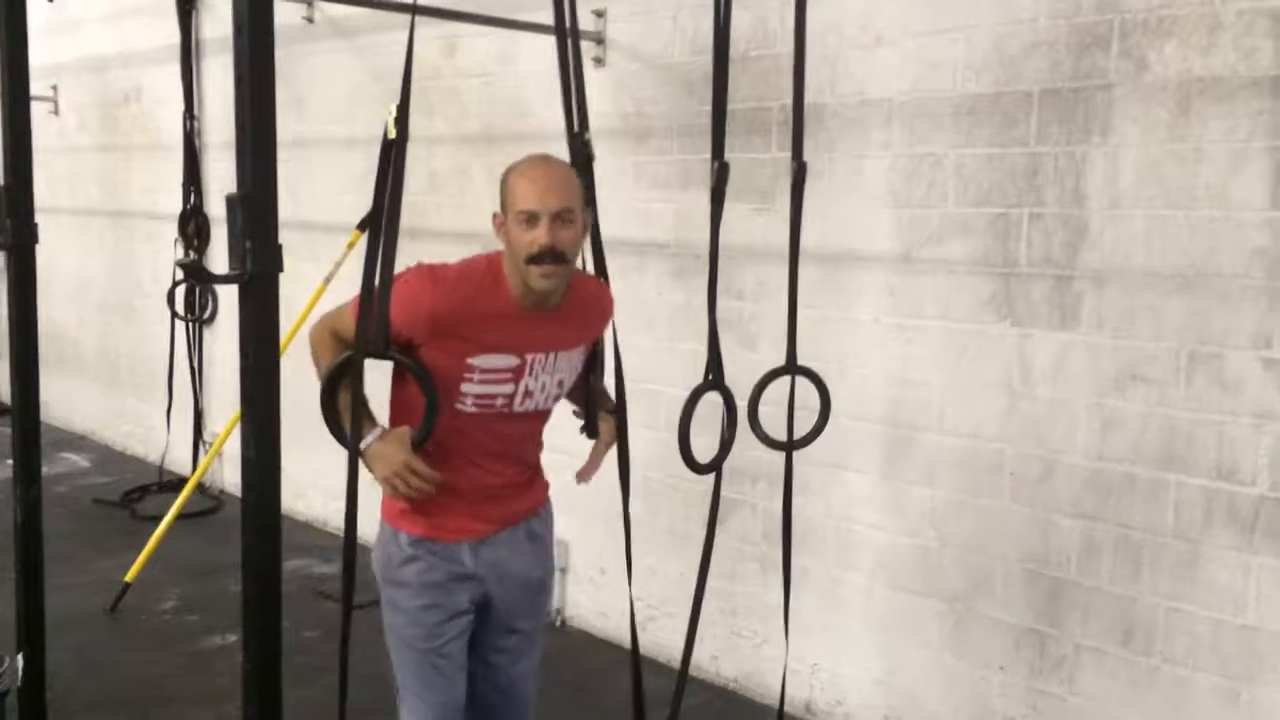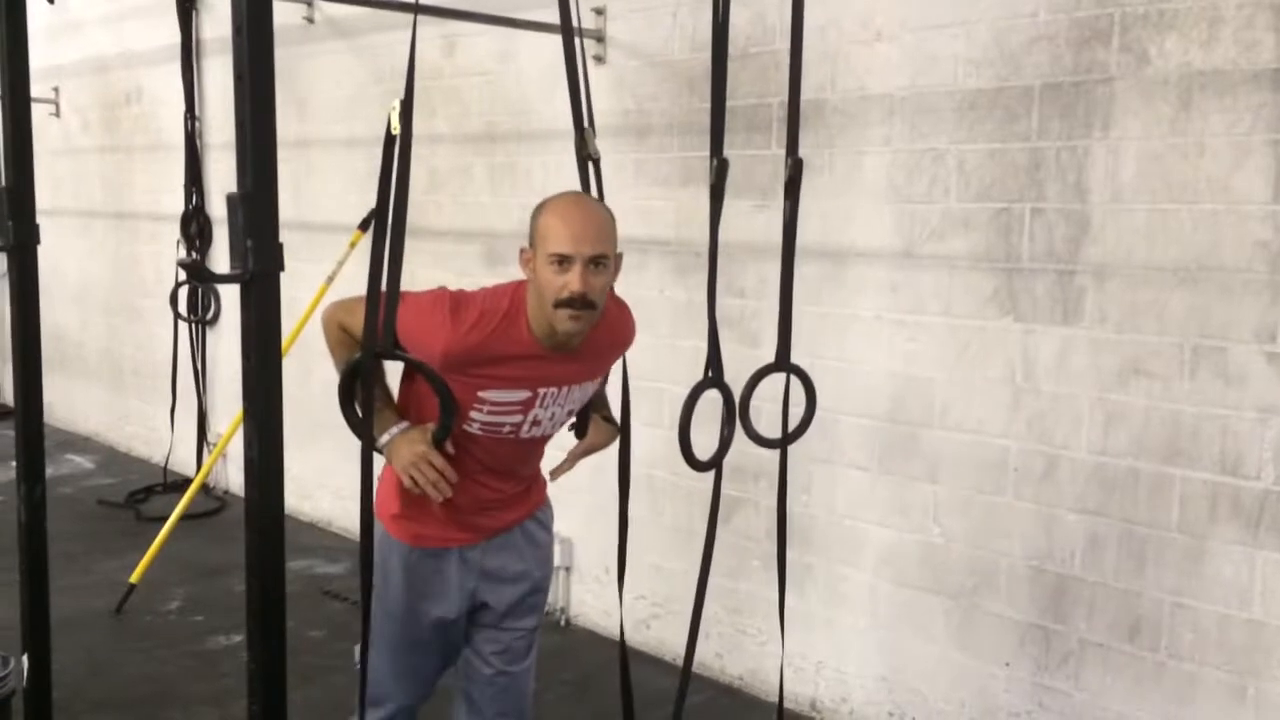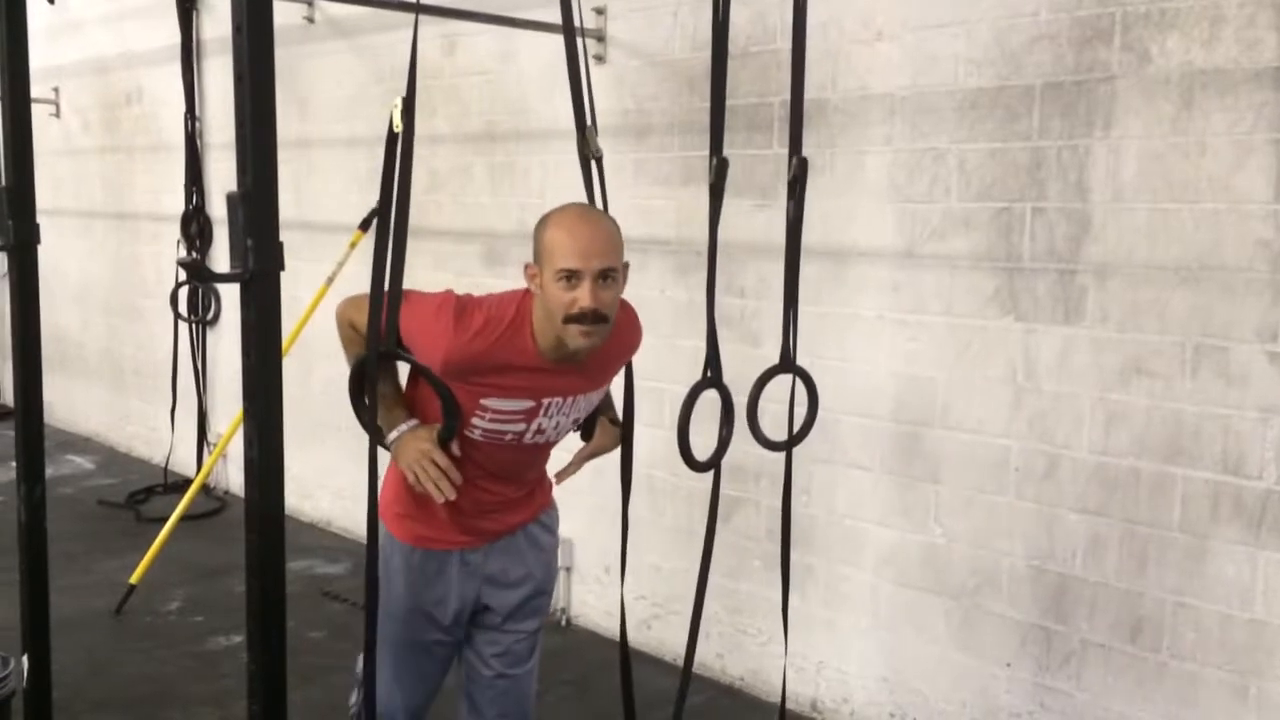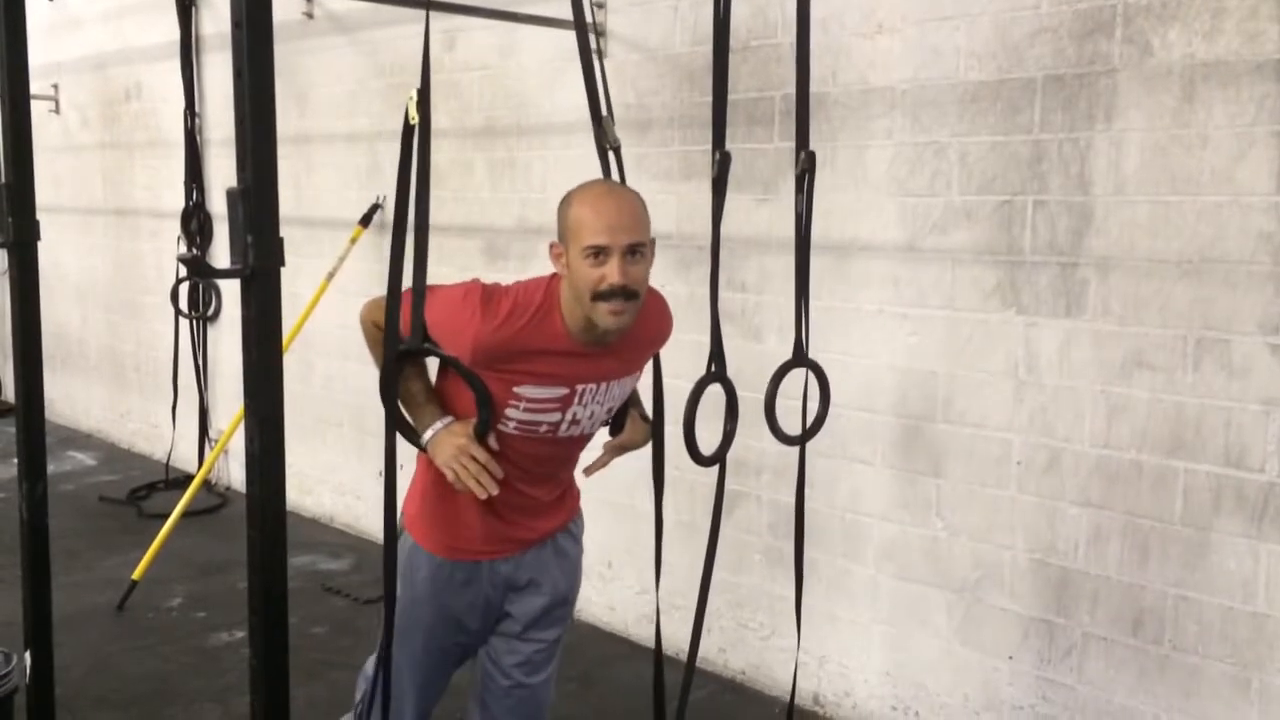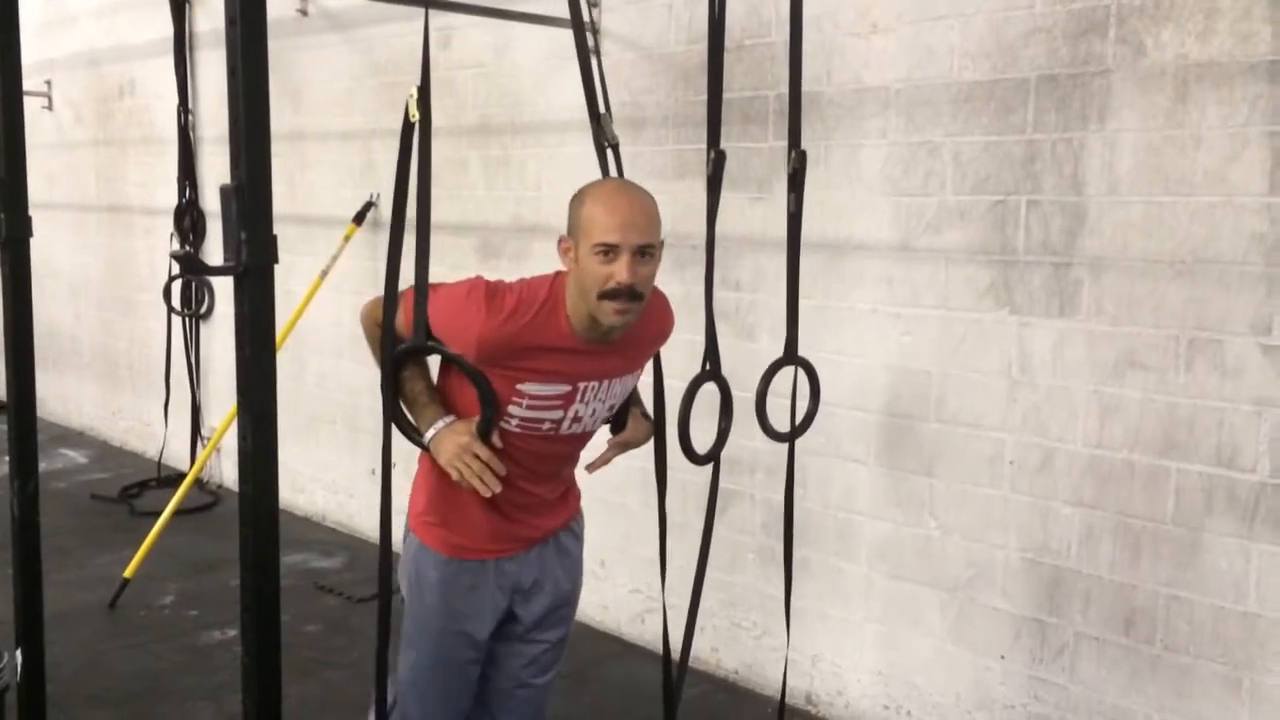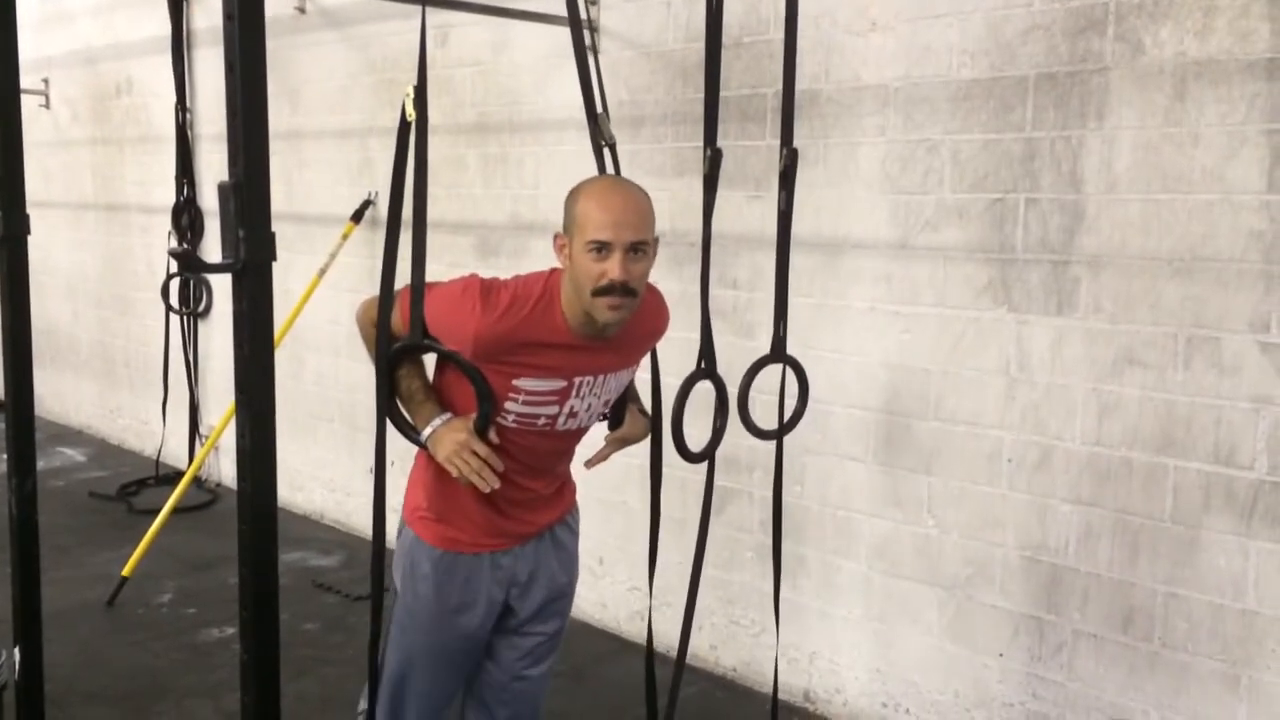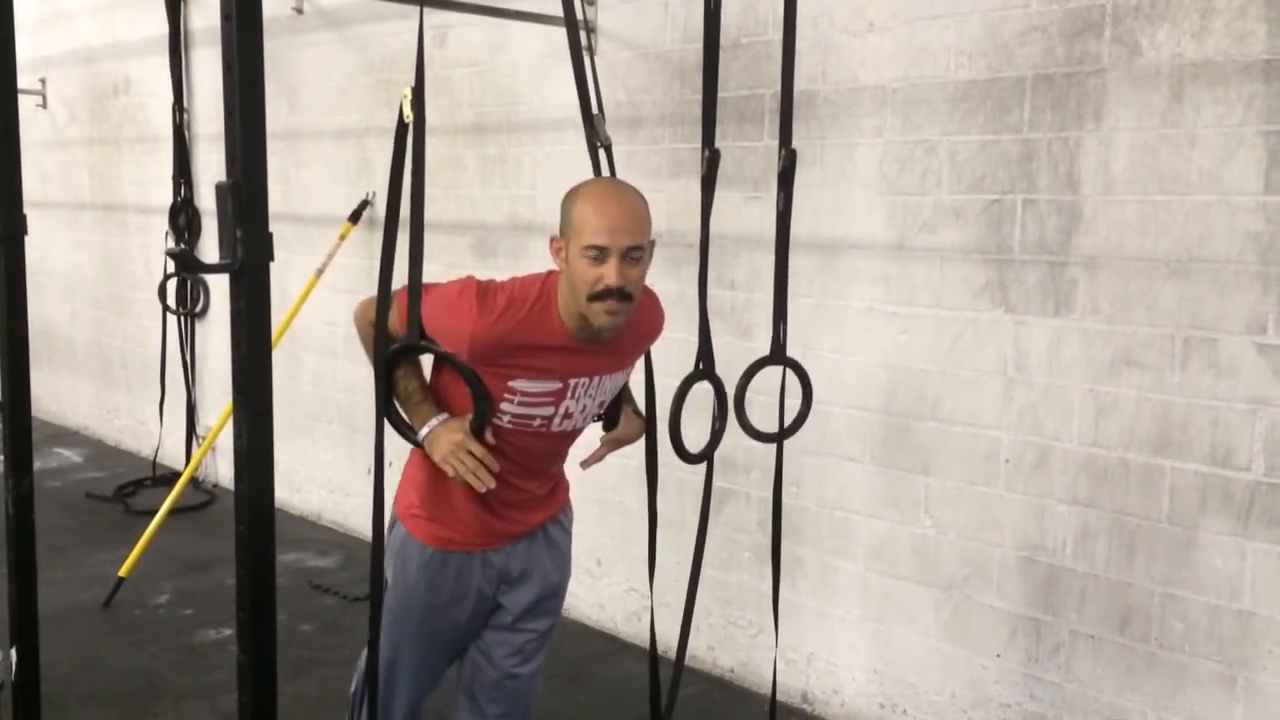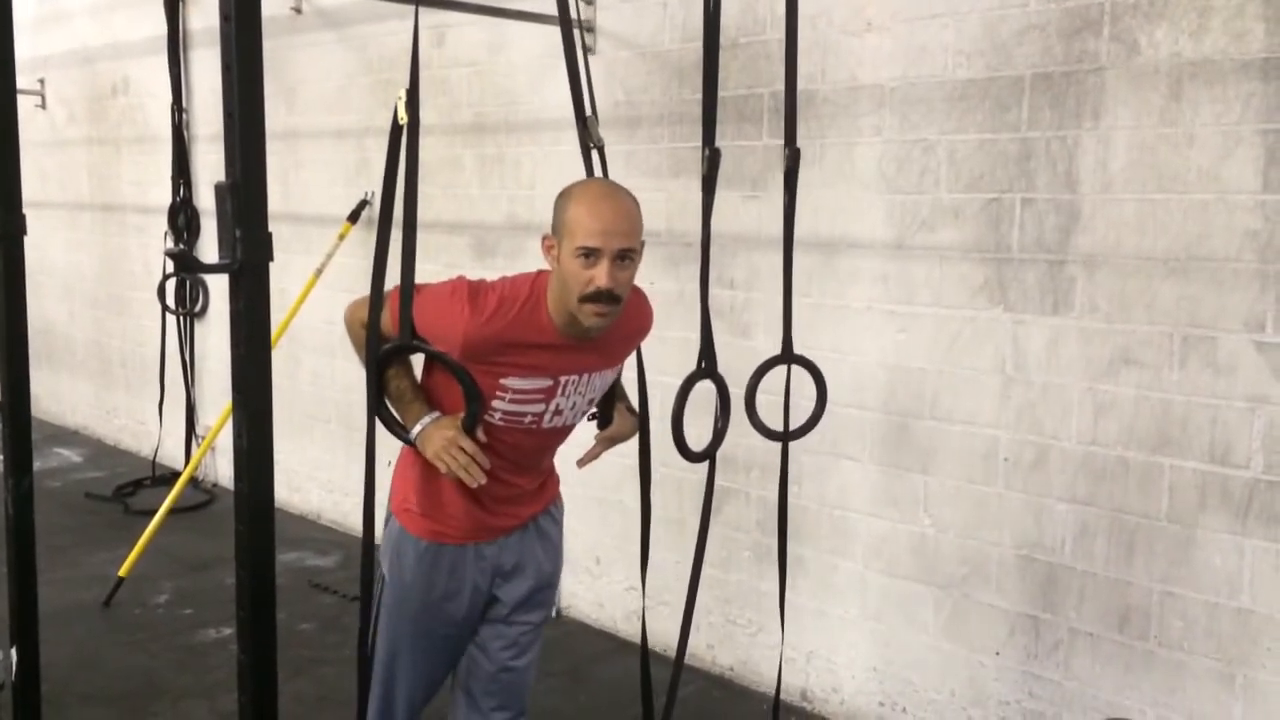
dt=0.5s
person 1, frame 1
left shoulder: (593, 304)
right shoulder: (437, 295)
right elbow: (328, 337)
left wrist: (603, 410)
right wrist: (370, 440)
left hip: (523, 529)
right hip: (429, 539)
person 1, frame 2
left shoulder: (615, 327)
right shoulder: (459, 325)
right elbow: (340, 320)
left wrist: (602, 415)
right wrist: (390, 430)
left hip: (518, 531)
right hip: (424, 533)
person 1, frame 3
left shoulder: (622, 332)
right shoulder: (464, 331)
right elbow: (352, 314)
left wrist: (607, 418)
right wrist: (399, 427)
left hip: (522, 532)
right hip: (429, 533)
person 1, frame 4
left shoulder: (652, 320)
right shoulder: (492, 320)
right elbow: (377, 317)
left wrist: (634, 413)
right wrist: (433, 425)
left hip: (549, 541)
right hip: (452, 539)
person 1, frame 5
left shoulder: (653, 319)
right shoulder: (495, 316)
right elbow: (378, 317)
left wrist: (636, 412)
right wrist: (434, 423)
left hip: (551, 541)
right hip: (457, 543)
person 1, frame 6
left shoulder: (649, 316)
right shoulder: (491, 313)
right elbow: (374, 317)
left wrist: (633, 408)
right wrist: (431, 422)
left hip: (547, 535)
right hip: (452, 540)
person 1, frame 7
left shoulder: (644, 317)
right shoulder: (488, 314)
right elbow: (372, 317)
left wrist: (628, 409)
right wrist: (428, 421)
left hip: (539, 533)
right hip: (444, 535)
person 1, frame 8
left shoulder: (633, 317)
right shoulder: (479, 314)
right elbow: (362, 318)
left wrist: (621, 406)
right wrist: (420, 420)
left hip: (531, 526)
right hip: (438, 528)
